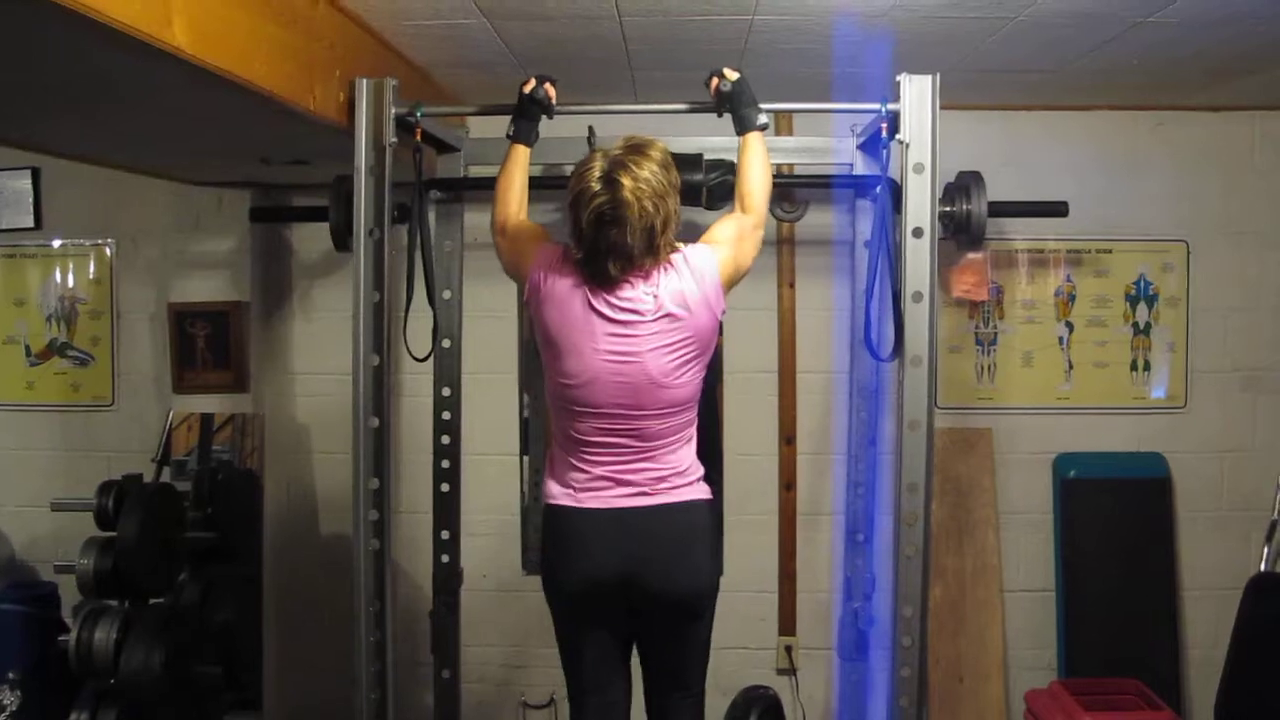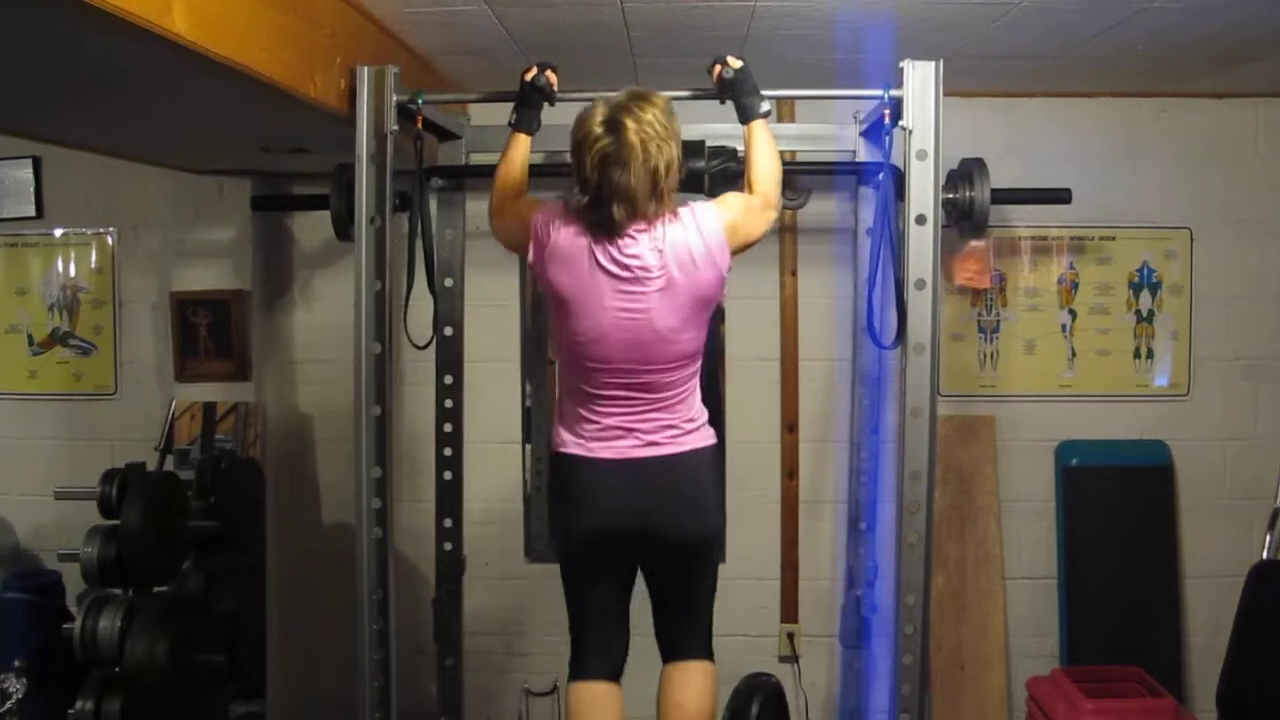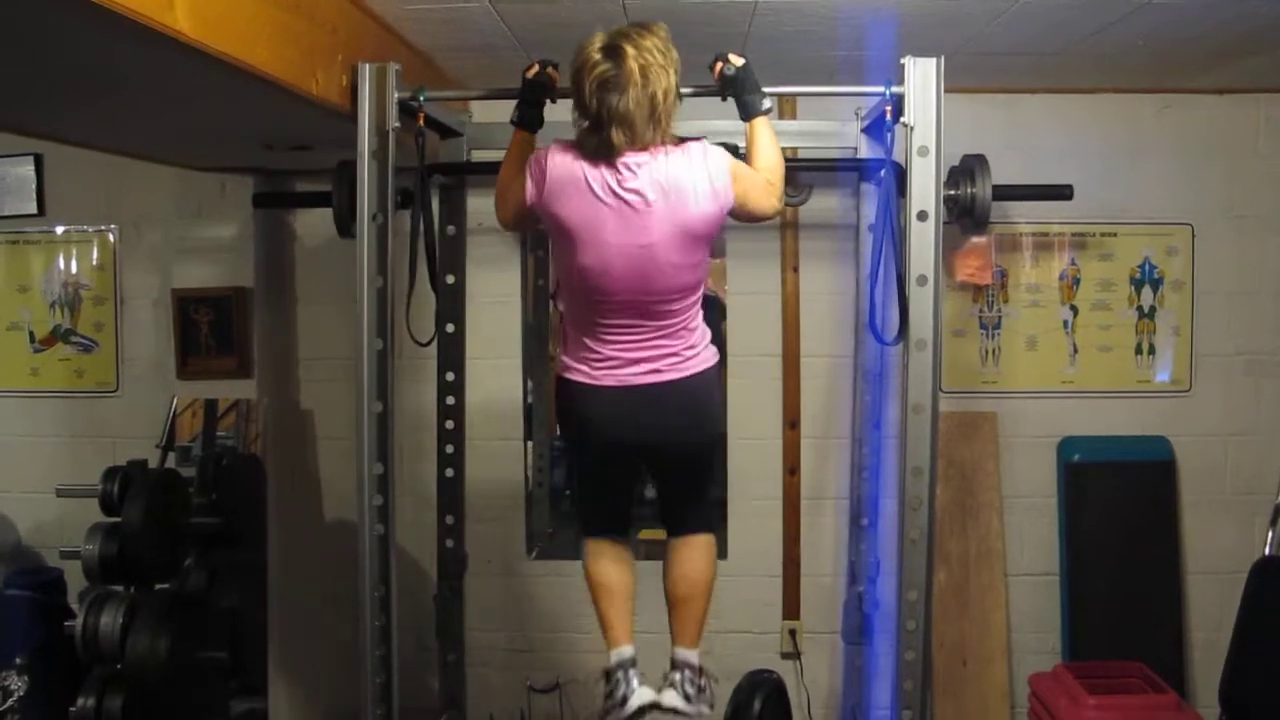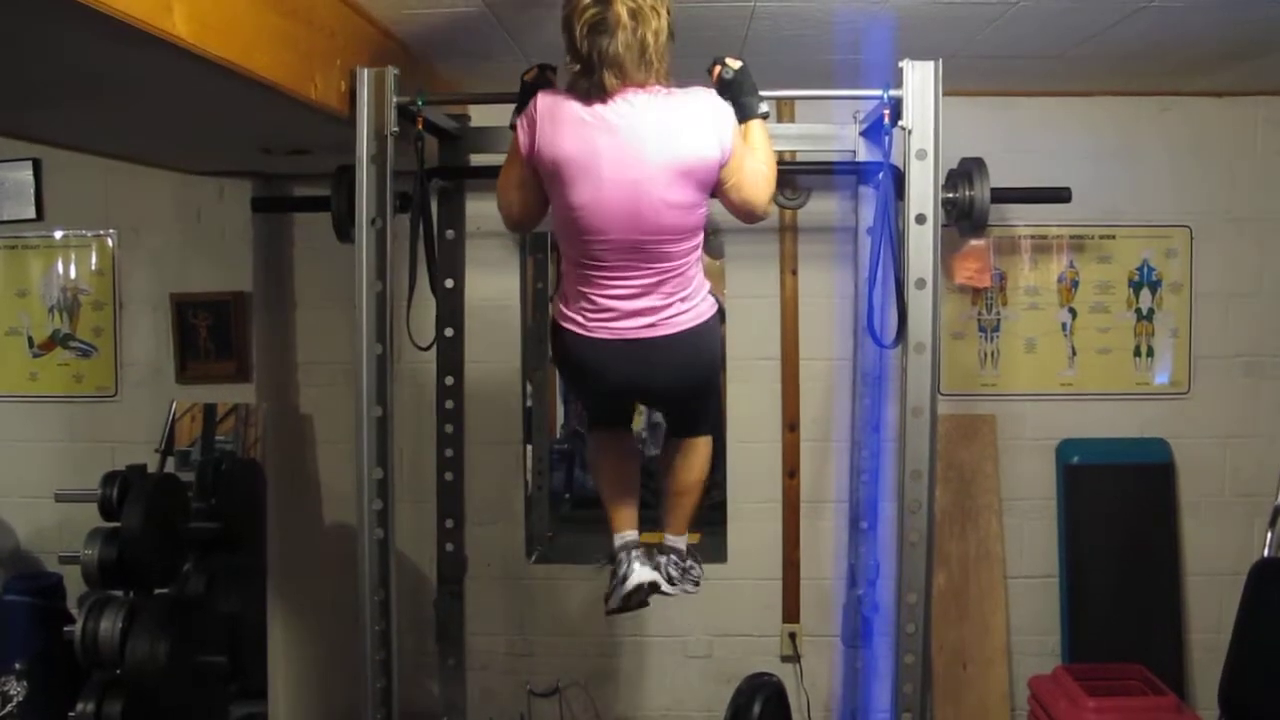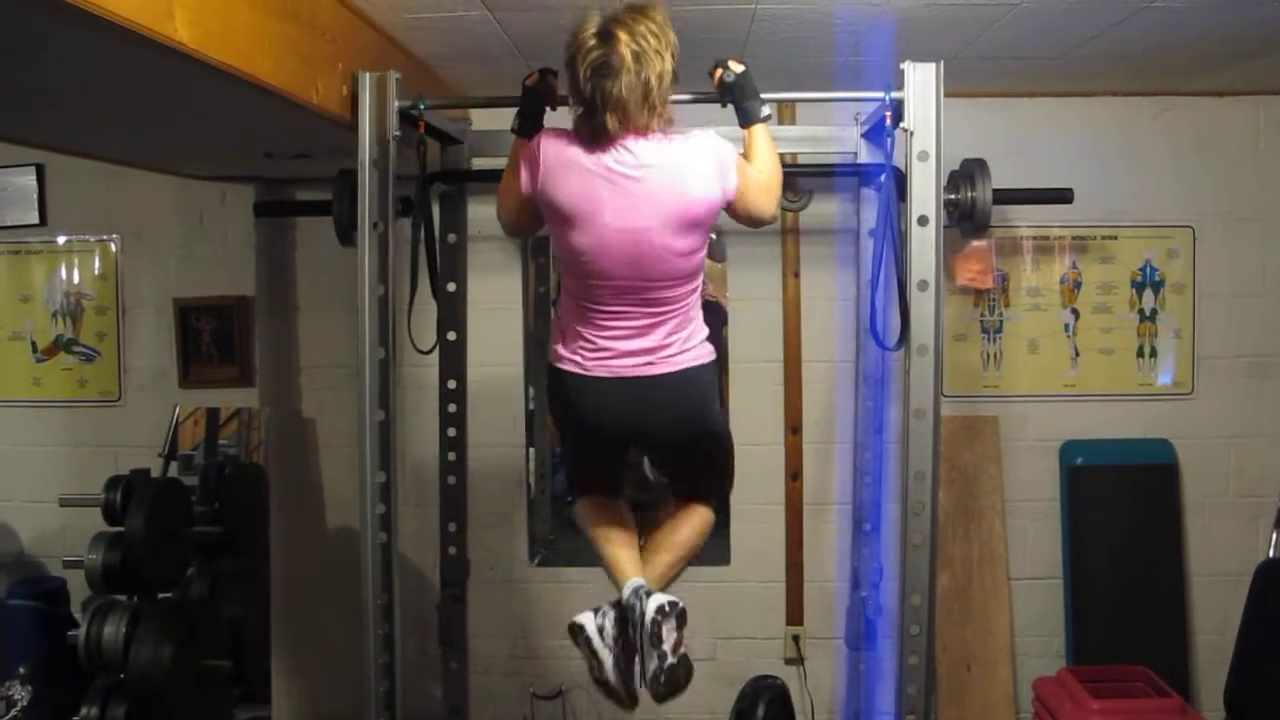
dt=0.4s
person 1, frame 1
left shoulder: (551, 288)
right shoulder: (698, 284)
left elbow: (507, 225)
right elbow: (751, 215)
left wrist: (523, 129)
right wrist: (748, 119)
left hip: (578, 536)
right hip: (679, 534)
person 1, frame 2
left shoulder: (556, 241)
right shoulder: (702, 237)
left elbow: (502, 212)
right elbow: (766, 201)
left wrist: (524, 117)
right wrist: (752, 106)
left hip: (585, 481)
right hip: (683, 478)
left knee: (594, 653)
right knee: (688, 645)
person 1, frame 3
left shoulder: (554, 172)
right shoulder: (704, 171)
left elbow: (508, 210)
right elbow: (769, 195)
left wrist: (526, 117)
right wrist: (753, 104)
left hip: (589, 397)
right hip: (687, 393)
left knee: (603, 524)
right knee: (691, 523)
person 1, frame 4
left shoulder: (547, 115)
right shoulder: (704, 113)
left elbow: (516, 217)
right elbow: (755, 204)
right wrist: (750, 107)
left hip: (585, 345)
right hip: (685, 341)
left knee: (606, 419)
right knee: (694, 424)
left ankle: (626, 552)
right ankle: (674, 554)
person 1, frame 5
left shoulder: (551, 157)
right shoulder: (705, 156)
left elbow: (513, 222)
right elbow: (765, 205)
left wrist: (527, 124)
right wrist: (752, 109)
left hip: (581, 386)
right hip: (680, 385)
left knee: (593, 487)
right knee: (705, 489)
left ankle: (630, 594)
right ankle: (650, 599)
